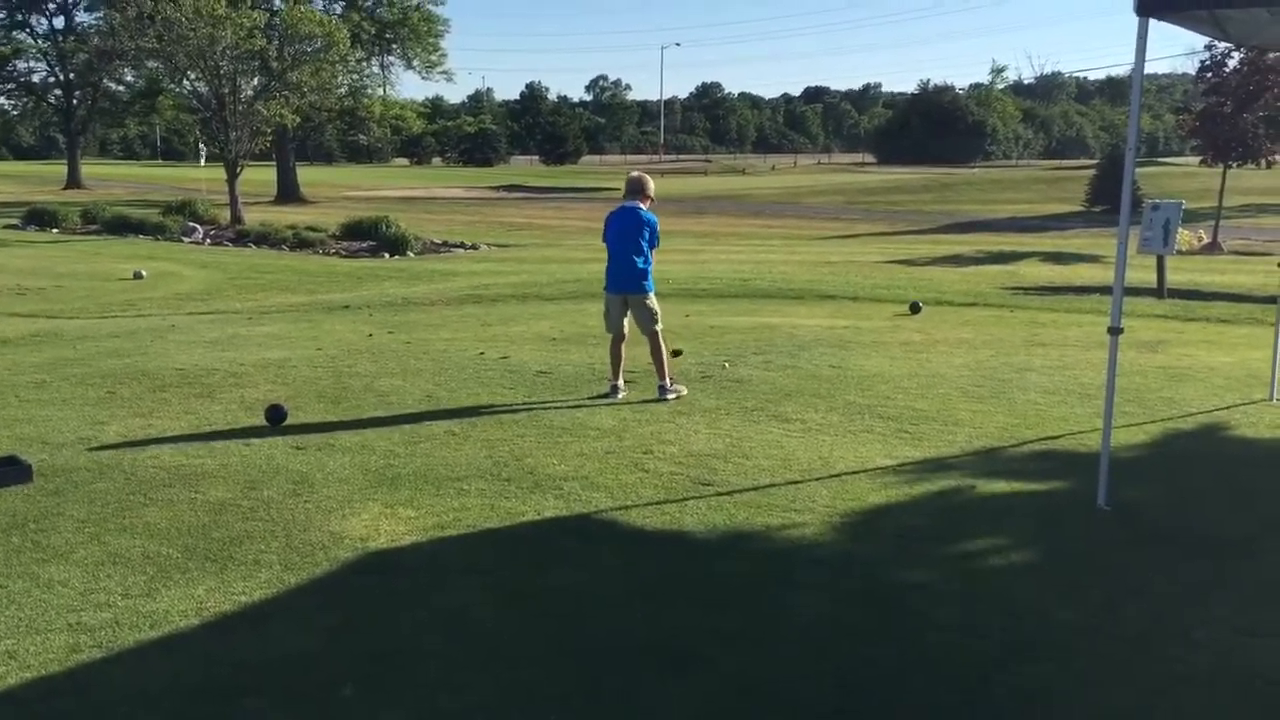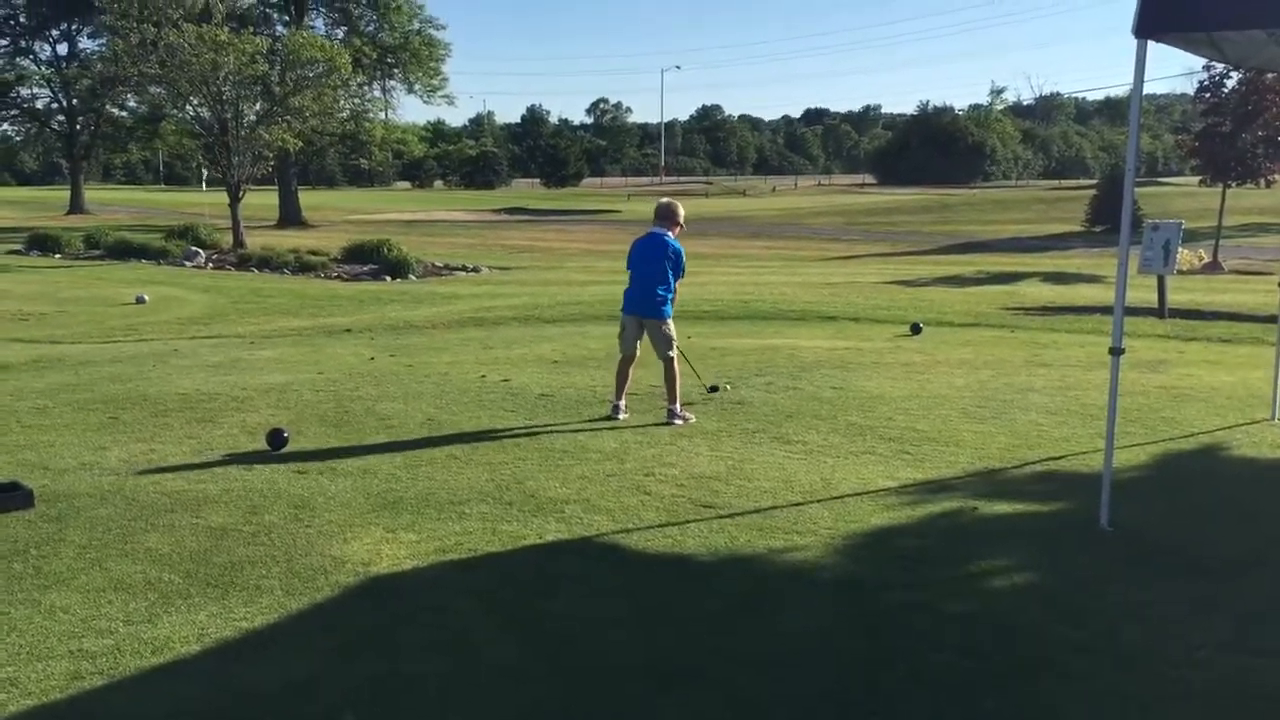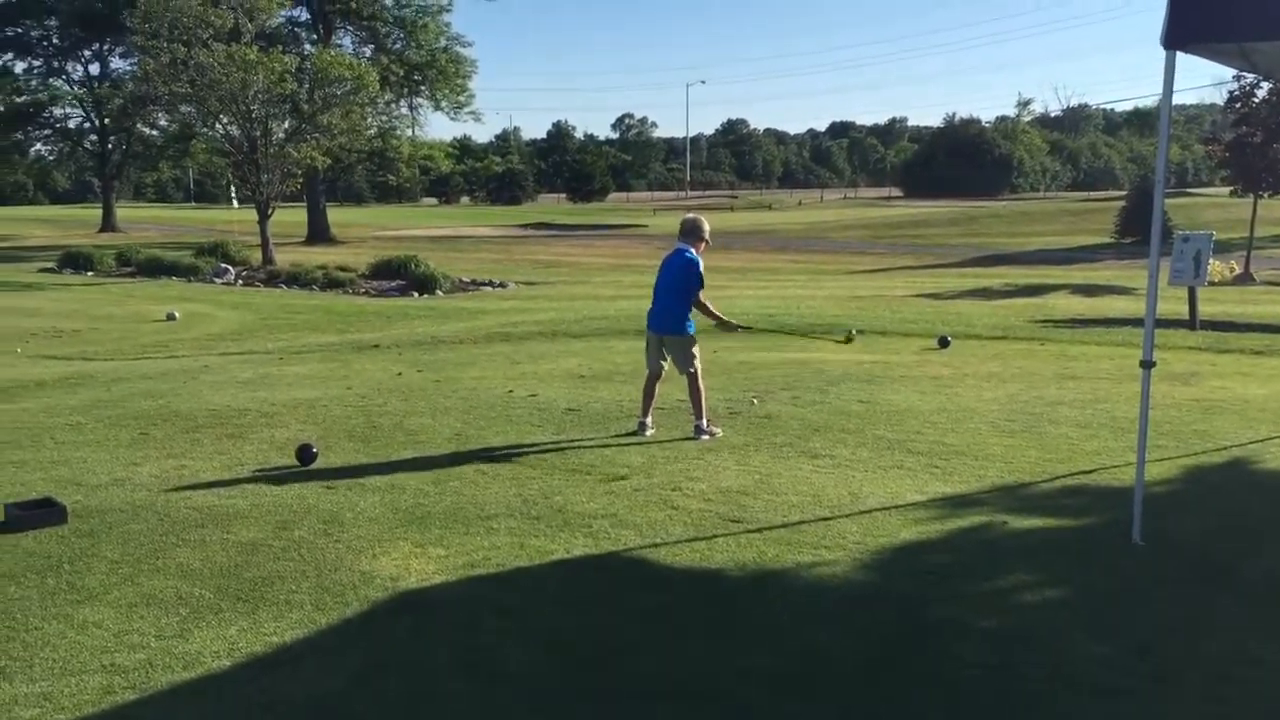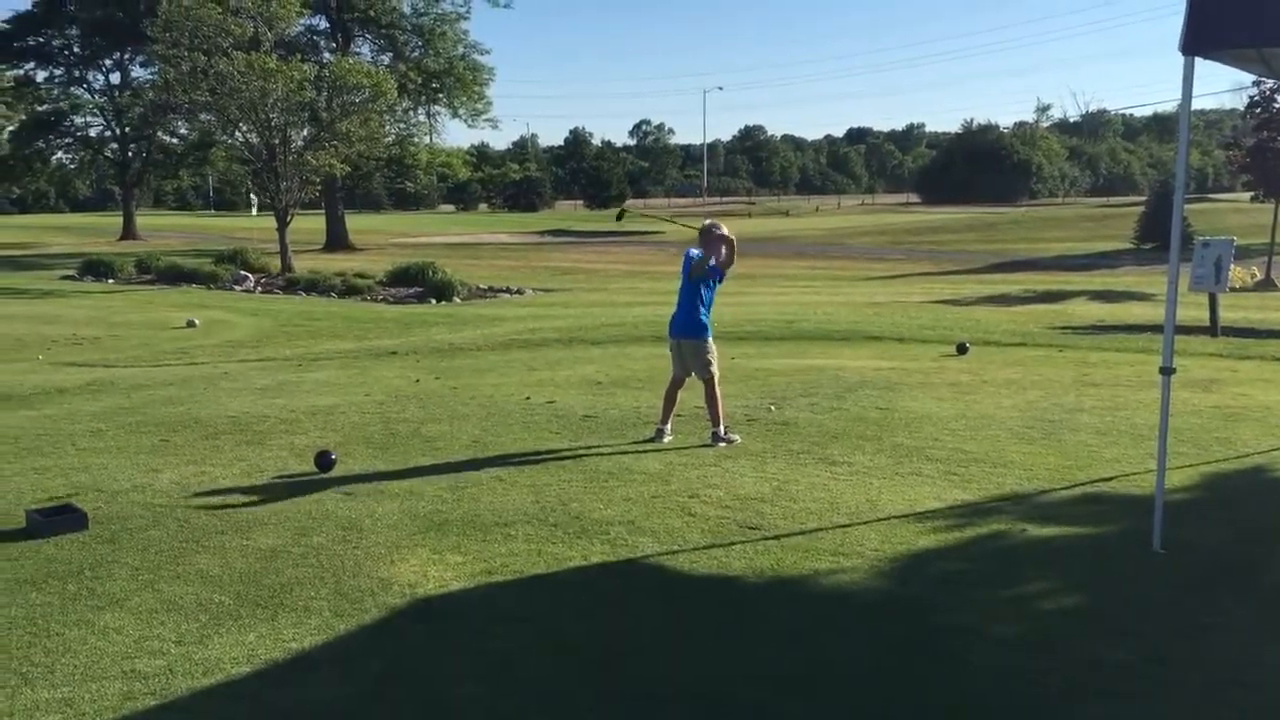
dt=0.5s
person 1, frame 1
left shoulder: (611, 218)
right shoulder: (649, 220)
left elbow: (611, 248)
right elbow: (650, 255)
left hip: (614, 285)
right hip: (640, 285)
left knee: (618, 335)
right knee: (654, 334)
left ankle: (616, 384)
right ankle: (665, 385)
person 1, frame 2
left shoulder: (637, 244)
right shoulder: (675, 249)
right elbow: (674, 287)
right wrist: (668, 310)
left hip: (632, 307)
right hip: (658, 310)
left knee: (627, 356)
right knee: (670, 359)
left ankle: (618, 405)
right ankle: (674, 410)
person 1, frame 3
left shoulder: (671, 258)
right shoulder: (692, 261)
right elbow: (697, 300)
left wrist: (716, 317)
right wrist: (721, 320)
left hip: (655, 323)
right hip: (677, 326)
left knee: (654, 373)
right knee: (693, 374)
left ankle: (645, 421)
right ankle: (701, 425)
person 1, frame 4
right shoulder: (693, 255)
left elbow: (725, 265)
right elbow: (697, 273)
left wrist: (730, 246)
right wrist: (710, 251)
left hip: (678, 329)
right hip: (695, 330)
left knee: (678, 378)
right knee: (710, 379)
left ankle: (663, 428)
right ankle: (718, 431)
